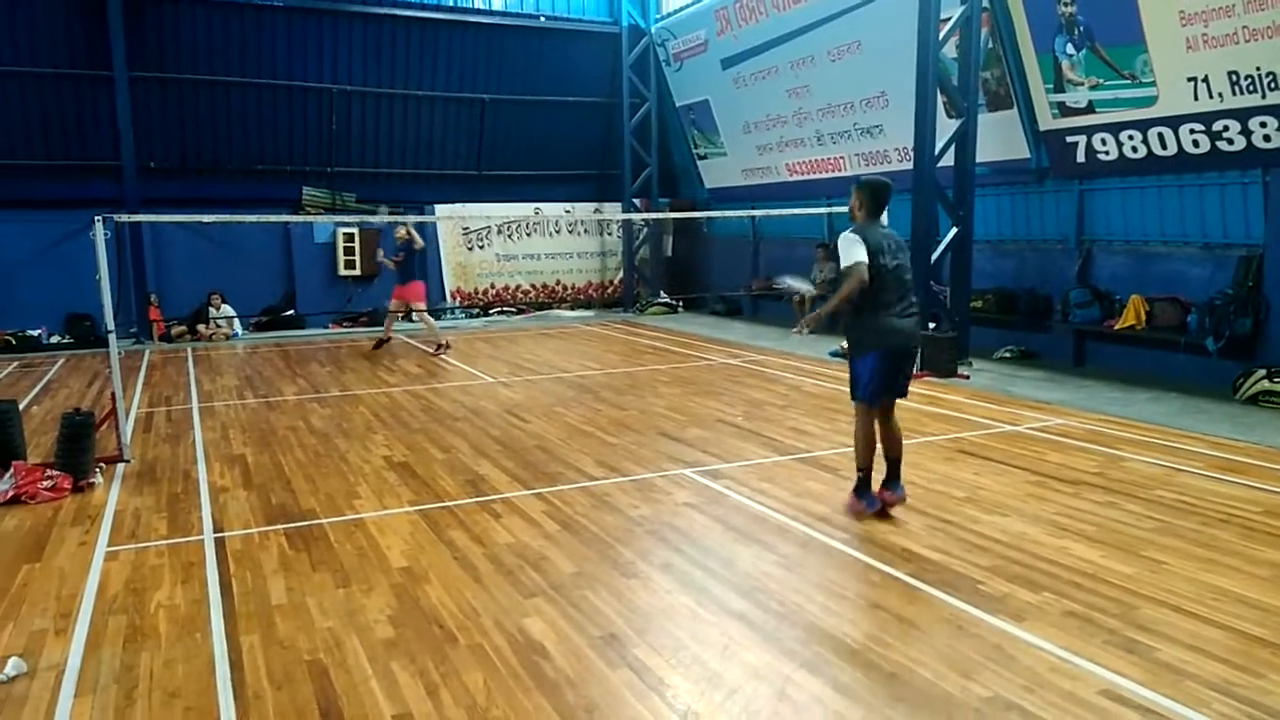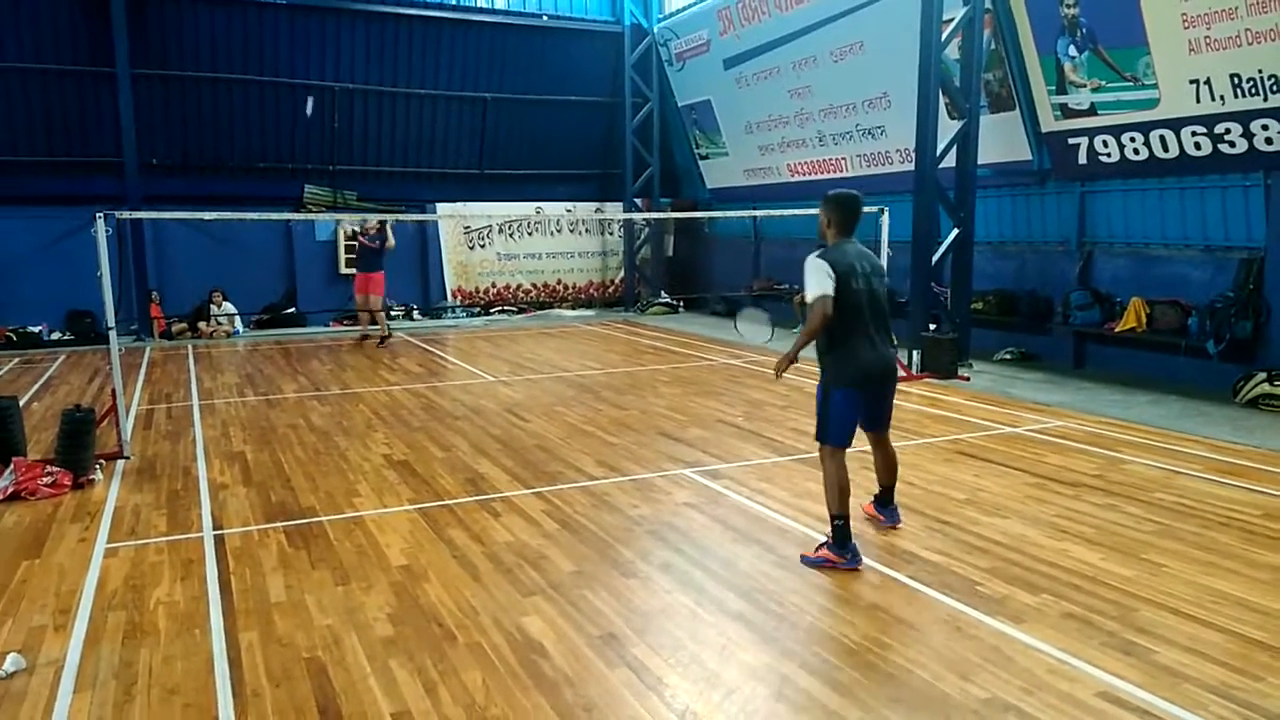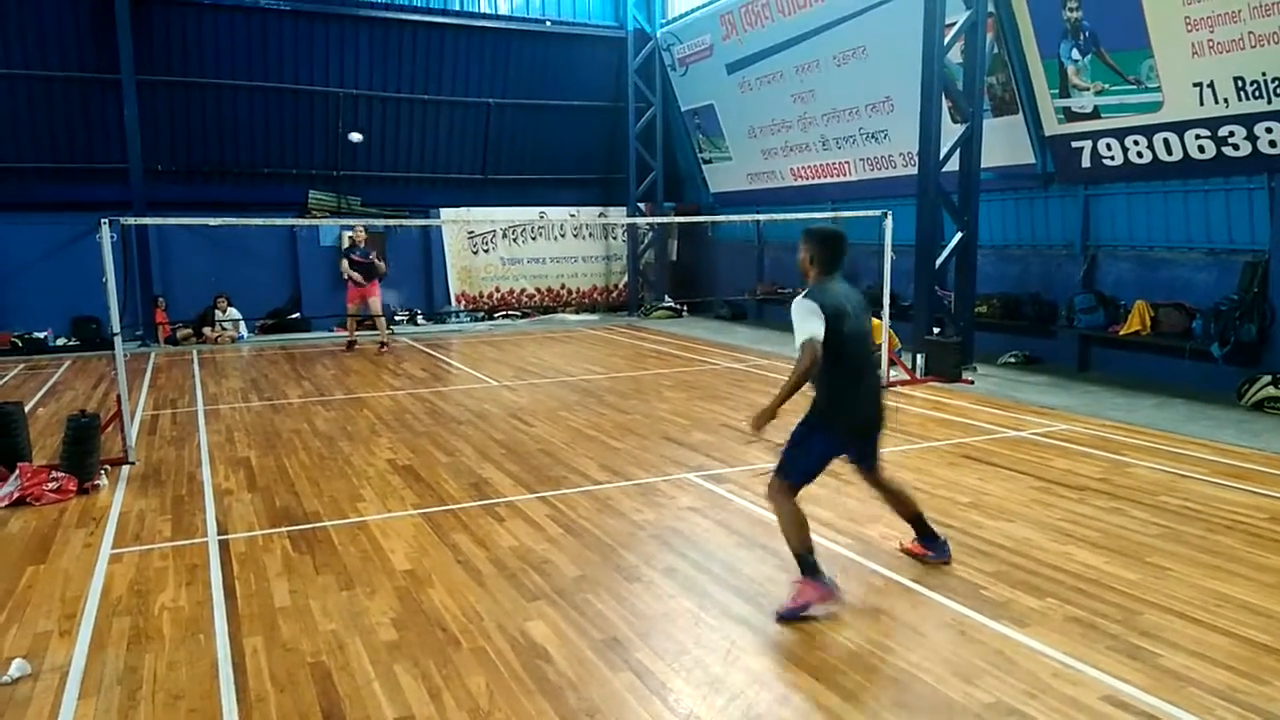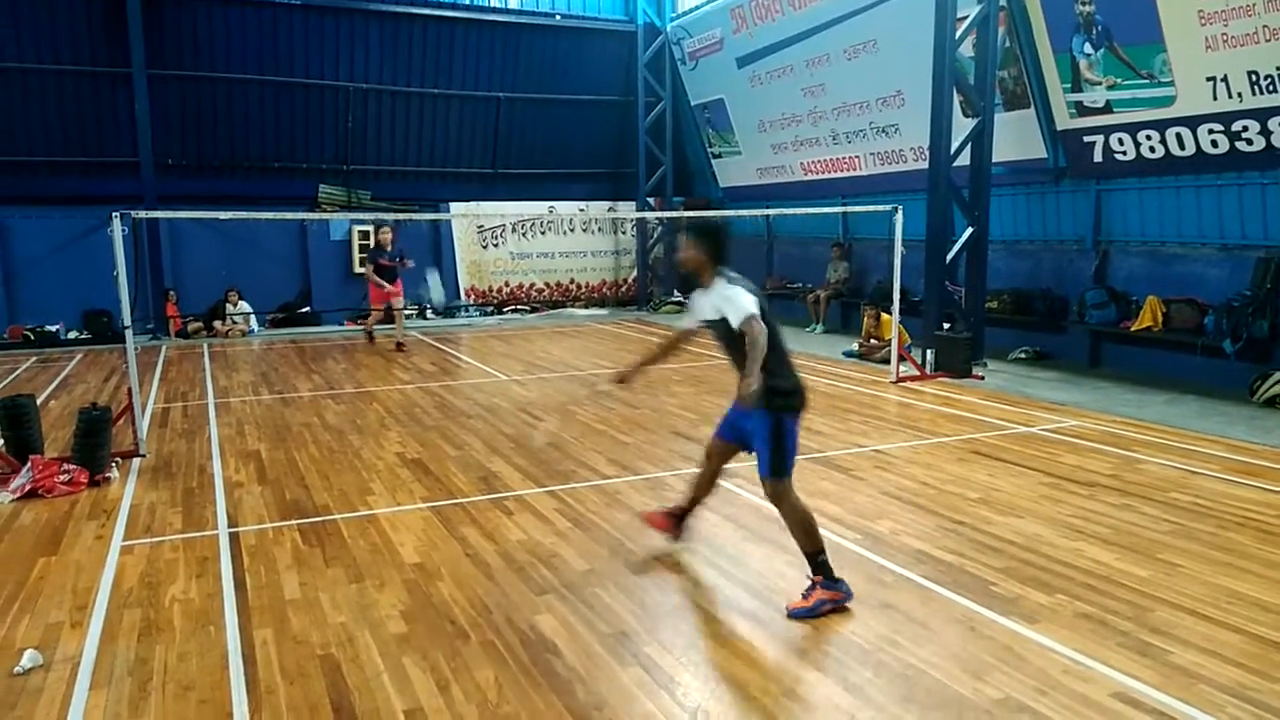
dt=0.4s
person 1, frame 1
left shoulder: (852, 237)
right shoulder: (897, 241)
left elbow: (859, 279)
left wrist: (821, 312)
left hip: (874, 338)
right hip: (906, 335)
left knee: (865, 412)
right knee: (886, 412)
left ankle: (863, 492)
right ankle: (892, 486)
person 1, frame 2
left shoulder: (820, 261)
right shoulder: (872, 260)
left elbow: (822, 312)
left wrist: (793, 352)
left hip: (846, 370)
right hip: (883, 363)
left knee: (832, 451)
right knee: (878, 436)
left ankle: (840, 545)
right ankle: (886, 505)
person 1, frame 3
left shoulder: (807, 303)
right shoulder: (851, 296)
left elbow: (810, 359)
left wrist: (774, 406)
left hip: (834, 414)
right hip: (867, 411)
left knee: (781, 490)
right knee: (872, 476)
left ankle: (816, 584)
right ankle: (930, 541)
person 1, frame 4
left shoulder: (728, 291)
right shoulder: (703, 297)
left elbow: (755, 330)
right elbow: (680, 336)
left wrist: (753, 375)
right wrist: (638, 367)
left hip: (775, 399)
right hip: (755, 397)
left knee: (777, 490)
right knee: (714, 454)
left ankle: (828, 584)
right ankle: (679, 519)
